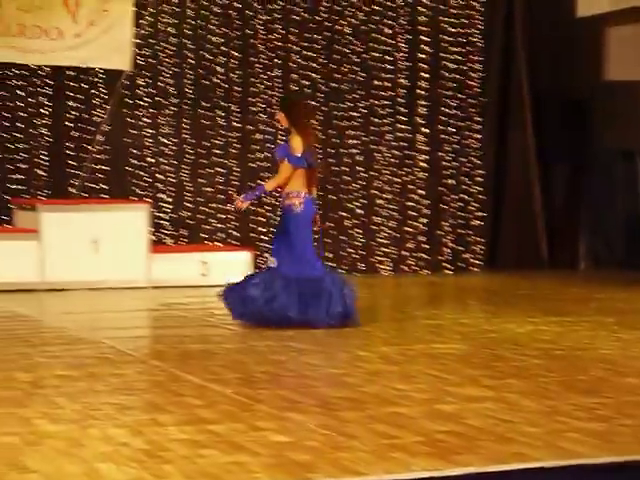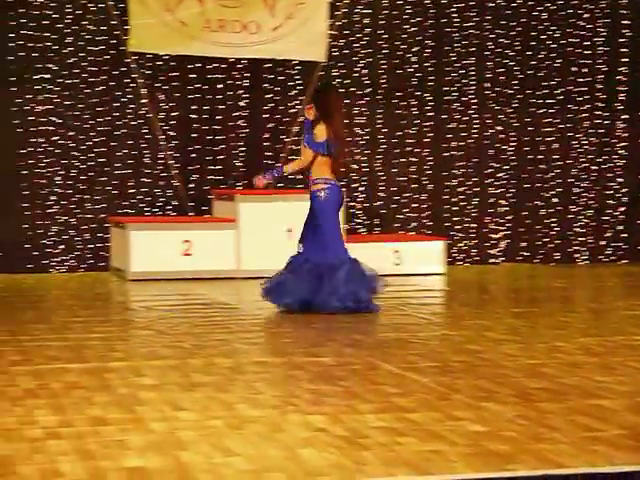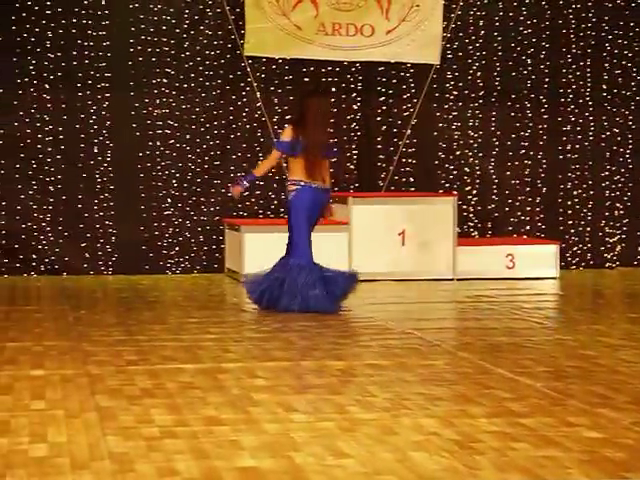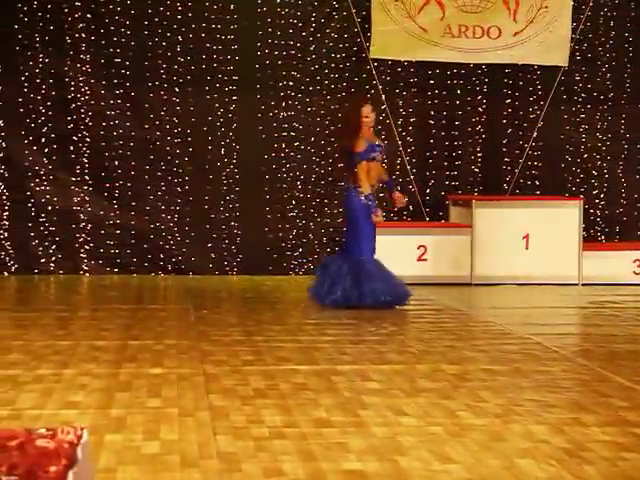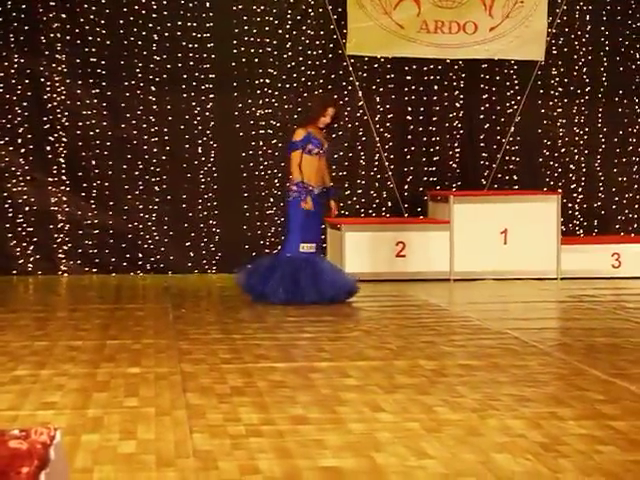
dt=1s
person 1, frame 1
left shoulder: (296, 140)
right shoulder: (301, 140)
left elbow: (282, 178)
right elbow: (310, 176)
left wrist: (250, 196)
right wrist: (311, 211)
left hip: (297, 205)
right hip: (299, 204)
left knee: (306, 260)
right knee: (280, 257)
left ankle: (330, 310)
right ankle: (275, 307)
person 1, frame 2
left shoulder: (322, 128)
right shoulder: (331, 129)
left elbow: (303, 161)
right elbow: (308, 151)
left wrist: (269, 176)
right wrist: (307, 121)
left hip: (324, 191)
right hip: (327, 190)
left knee: (332, 247)
right knee: (309, 246)
left ankle: (350, 295)
right ankle: (305, 296)
person 1, frame 3
left shoulder: (292, 131)
right shoulder: (323, 134)
left elbow: (271, 160)
left wrist: (244, 181)
right wrist: (328, 198)
left hip: (298, 192)
right hip: (319, 193)
left knee: (300, 247)
right knee: (298, 245)
left ankle: (307, 296)
person 1, frame 4
left shoulder: (371, 136)
right shoulder: (360, 143)
left elbow: (377, 167)
right elbow: (362, 178)
left wrist: (393, 190)
right wrist: (375, 208)
left hip: (363, 197)
right hip: (360, 198)
left knee: (354, 247)
right knee: (364, 249)
left ankle: (338, 290)
right ankle: (369, 294)
person 1, frame 5
left shoulder: (321, 136)
right shoulder: (302, 133)
right elbow: (294, 166)
left wrist: (330, 197)
right wrist: (303, 194)
left hip: (317, 195)
right hip: (300, 194)
left knee: (313, 244)
right knee: (295, 243)
left ankle: (310, 289)
right ankle: (276, 289)
